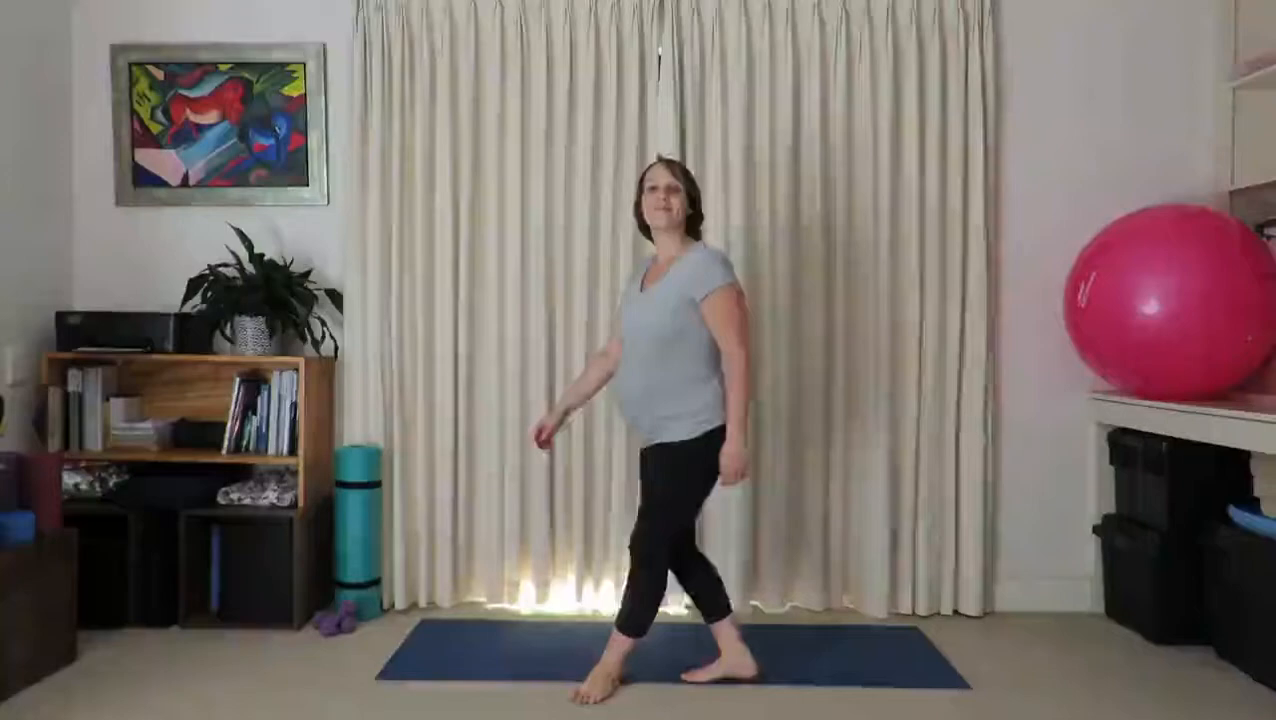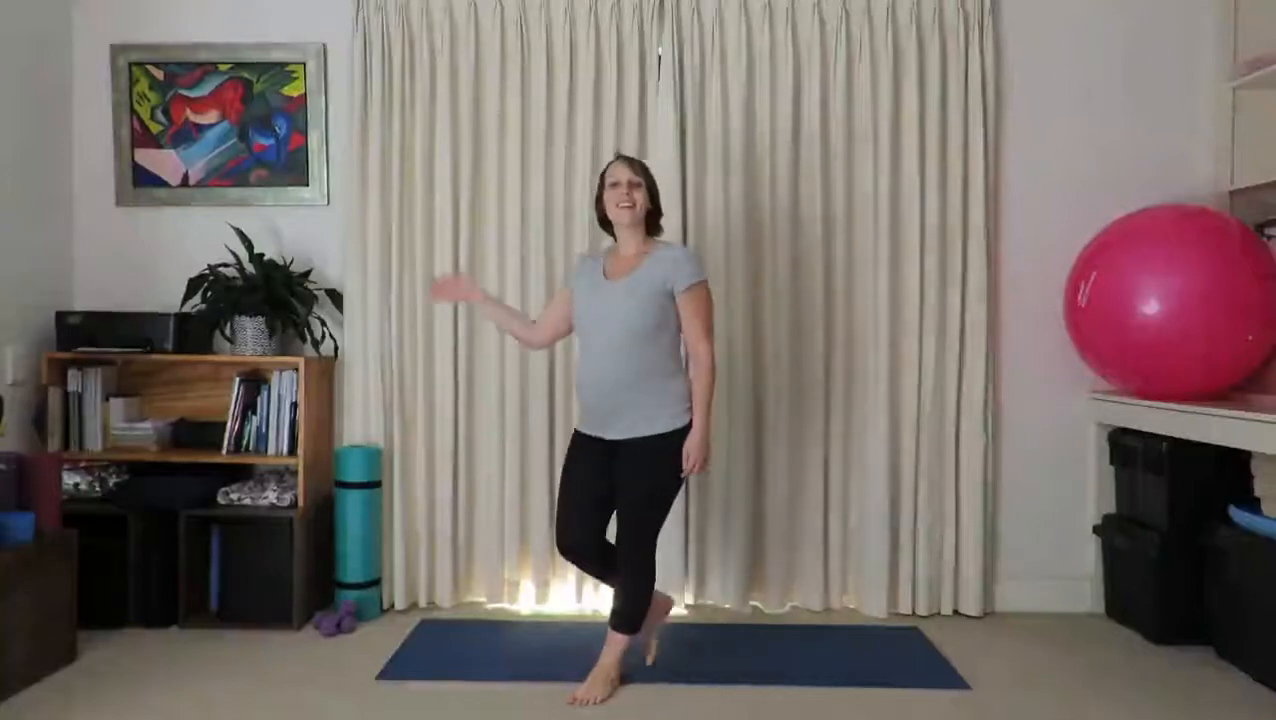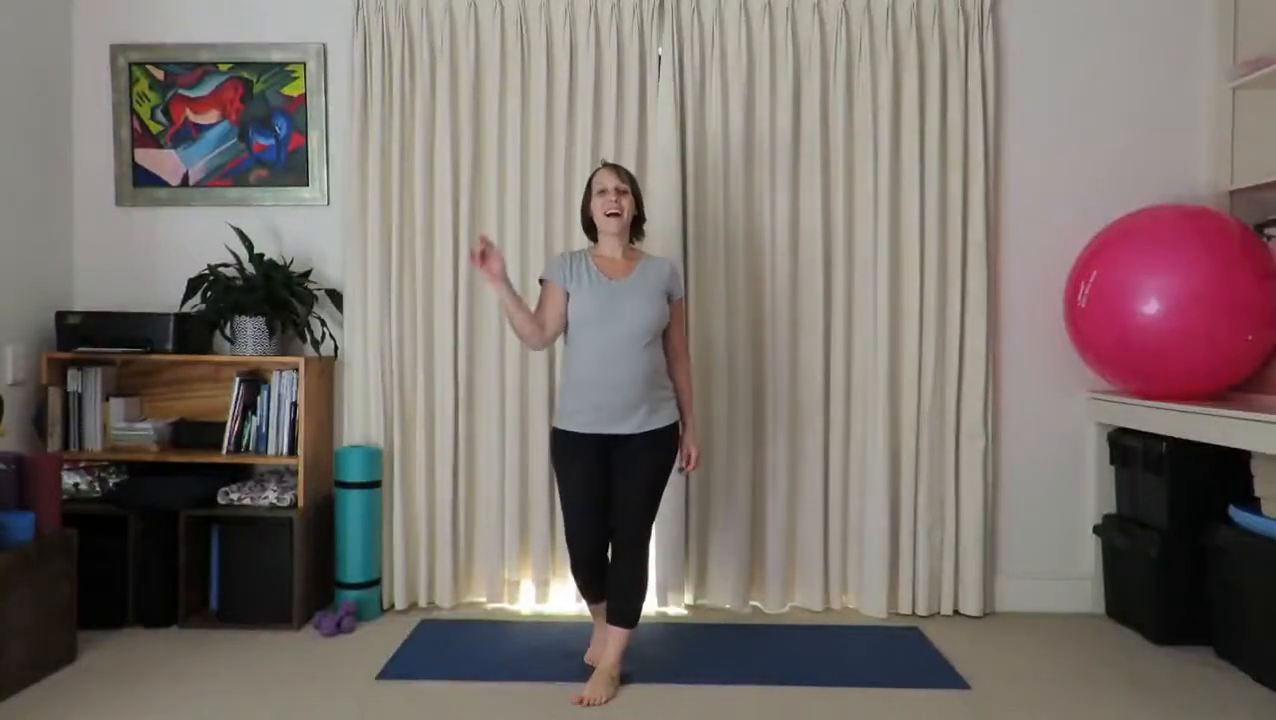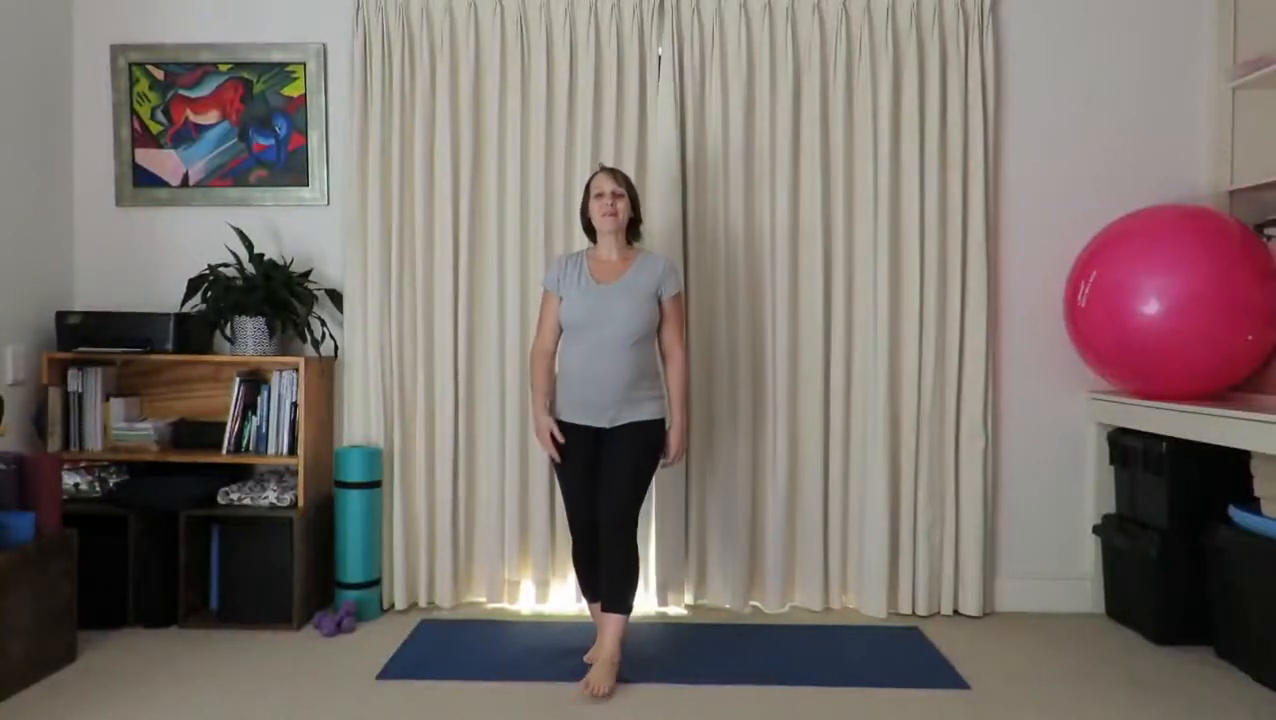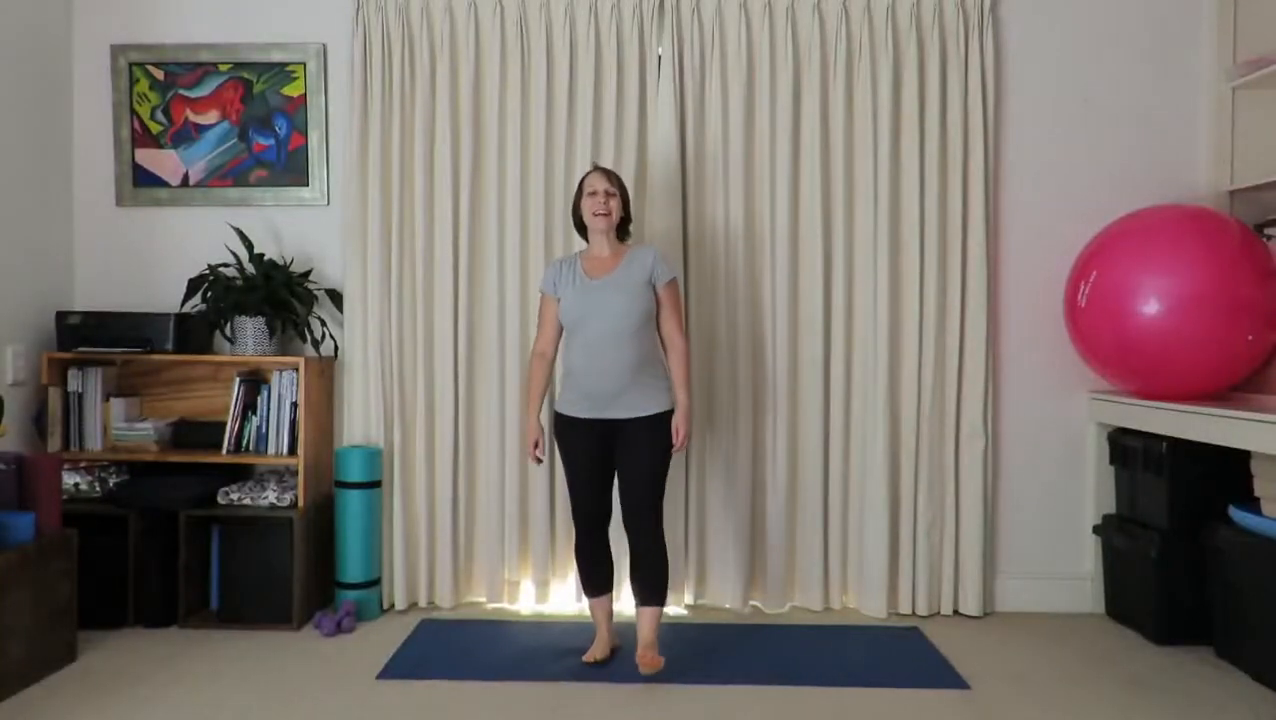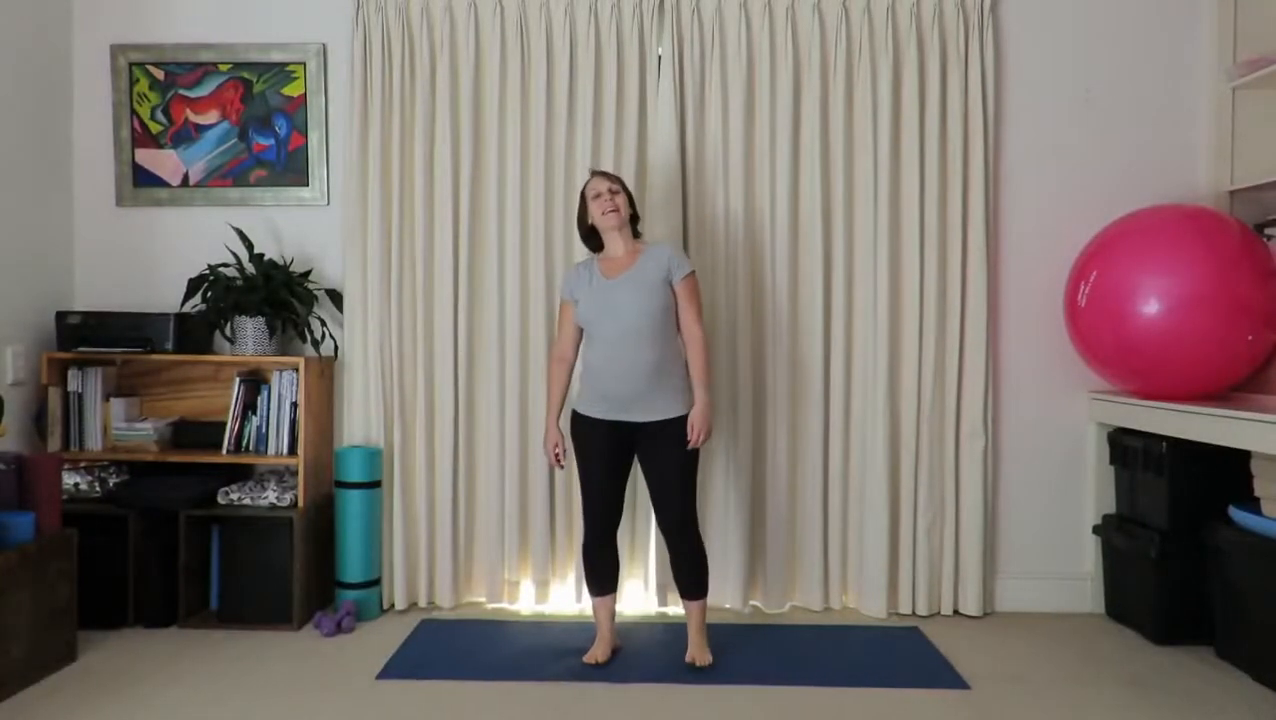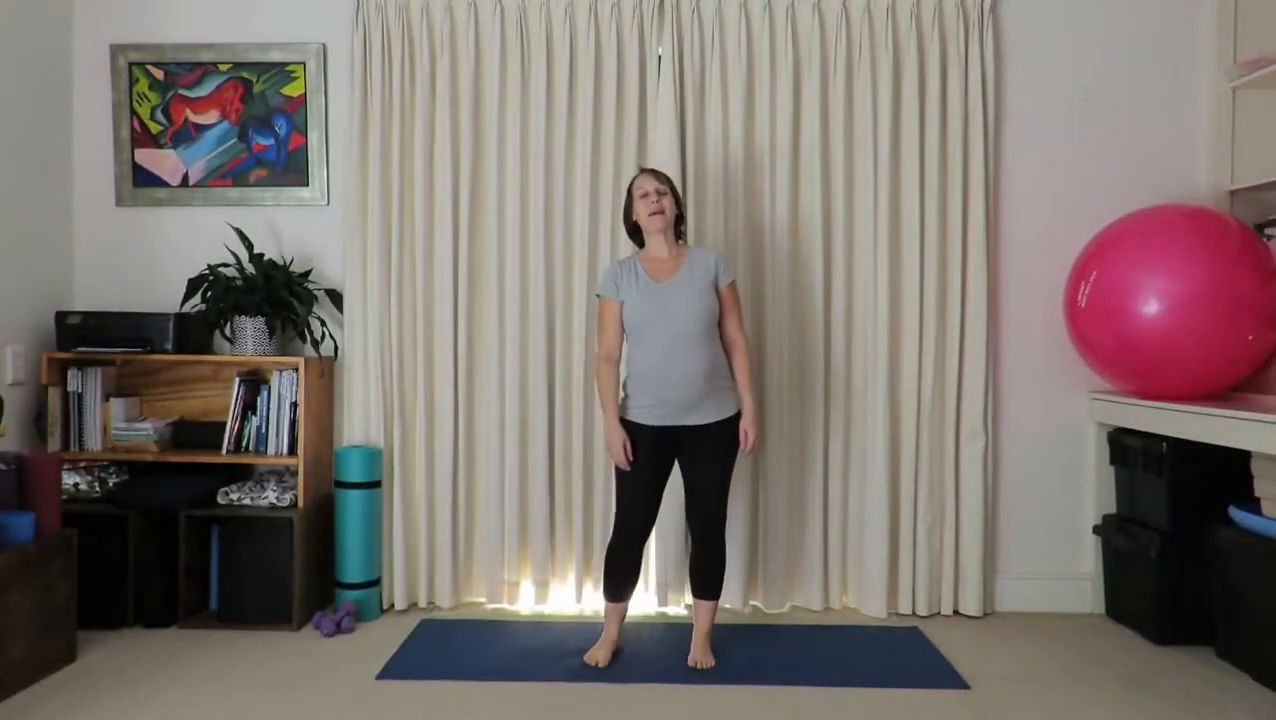
dt=0.4s
person 1, frame 1
left shoulder: (707, 265)
right shoulder: (641, 273)
left elbow: (736, 354)
right elbow: (611, 355)
left wrist: (735, 435)
right wrist: (560, 410)
left hip: (692, 438)
right hip: (660, 437)
left knee: (650, 545)
right knee: (675, 545)
left ankle: (611, 662)
right ankle: (735, 654)
person 1, frame 2
left shoulder: (676, 263)
right shoulder: (589, 269)
left elbow: (700, 350)
right elbow: (540, 335)
left wrist: (698, 428)
right wrist: (477, 298)
left hip: (655, 433)
right hip: (596, 433)
left knee: (634, 543)
right knee: (573, 539)
left ankle: (609, 664)
right ankle: (649, 603)
person 1, frame 3
left shoulder: (664, 273)
right shoulder: (567, 267)
left elbow: (678, 358)
right elbow: (538, 336)
left wrist: (689, 427)
right wrist: (500, 283)
left hip: (649, 430)
right hip: (577, 429)
left knee: (630, 541)
right knee: (585, 544)
left ankle: (610, 662)
right ankle: (601, 625)
person 1, frame 4
left shoulder: (658, 271)
right shoulder: (564, 269)
left elbow: (674, 353)
right elbow: (543, 348)
left wrist: (678, 420)
right wrist: (541, 415)
left hip: (636, 422)
right hip: (572, 422)
left knee: (616, 527)
right knee: (584, 531)
left ankle: (609, 654)
right ankle: (603, 631)
person 1, frame 5
left shoulder: (650, 262)
right shoulder: (560, 272)
left elbow: (675, 339)
right elbow: (543, 350)
left wrist: (683, 406)
right wrist: (532, 417)
left hip: (645, 415)
right hip: (578, 418)
left knee: (642, 521)
right knee: (589, 524)
left ankle: (647, 638)
right ankle: (604, 632)
person 1, frame 6
left shoulder: (667, 258)
right shoulder: (579, 277)
left elbow: (693, 335)
right elbow: (563, 354)
left wrist: (702, 401)
right wrist: (552, 421)
left hip: (666, 417)
right hip: (596, 420)
left knee: (678, 522)
right knee: (599, 525)
left ankle: (697, 633)
right ankle: (605, 633)
person 1, frame 7
left shoulder: (711, 265)
right shoulder: (619, 274)
left elbow: (735, 341)
right elbow: (606, 355)
left wrist: (749, 408)
right wrist: (612, 422)
left hip: (712, 421)
right hip: (645, 424)
left knee: (707, 527)
right knee: (630, 527)
left ankle: (701, 636)
right ankle: (610, 632)
